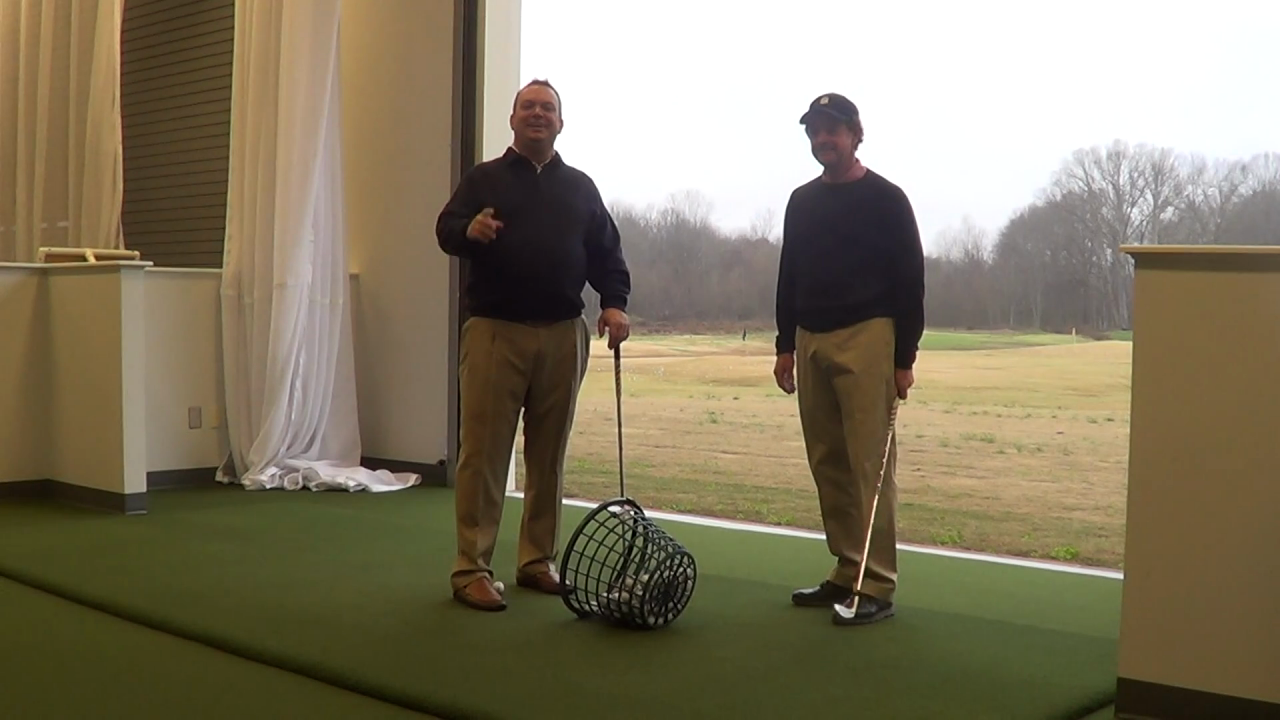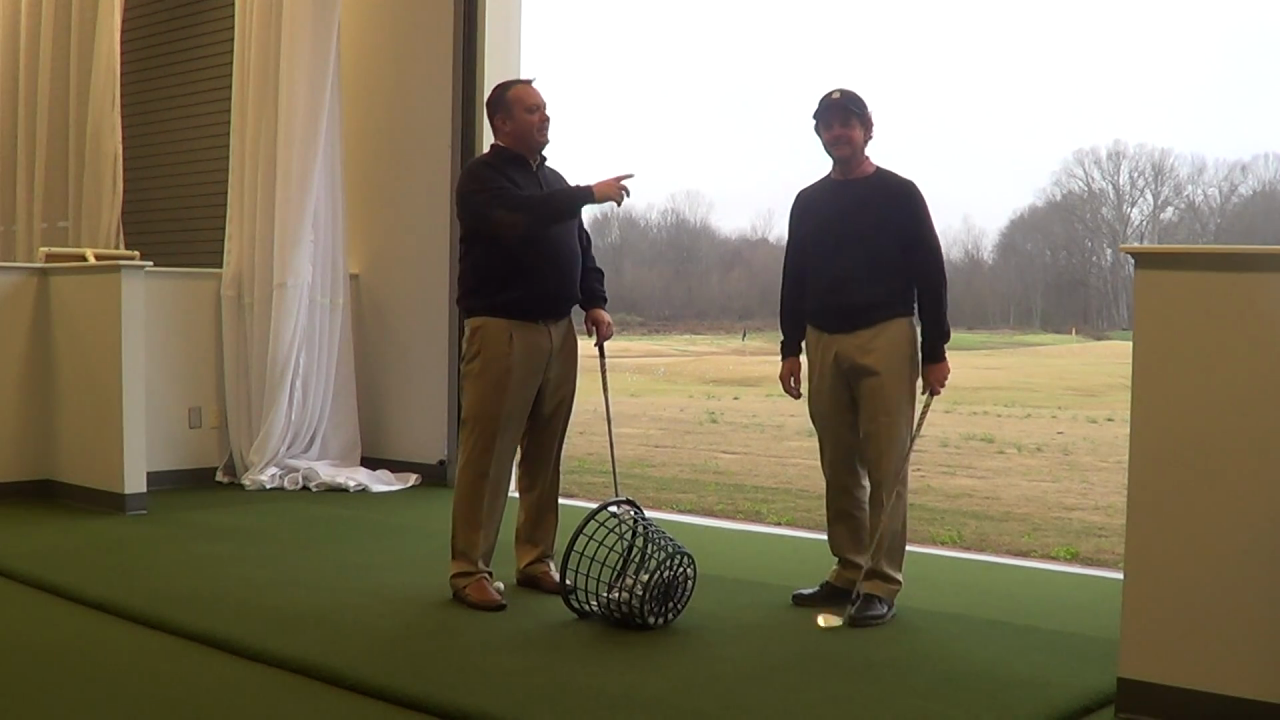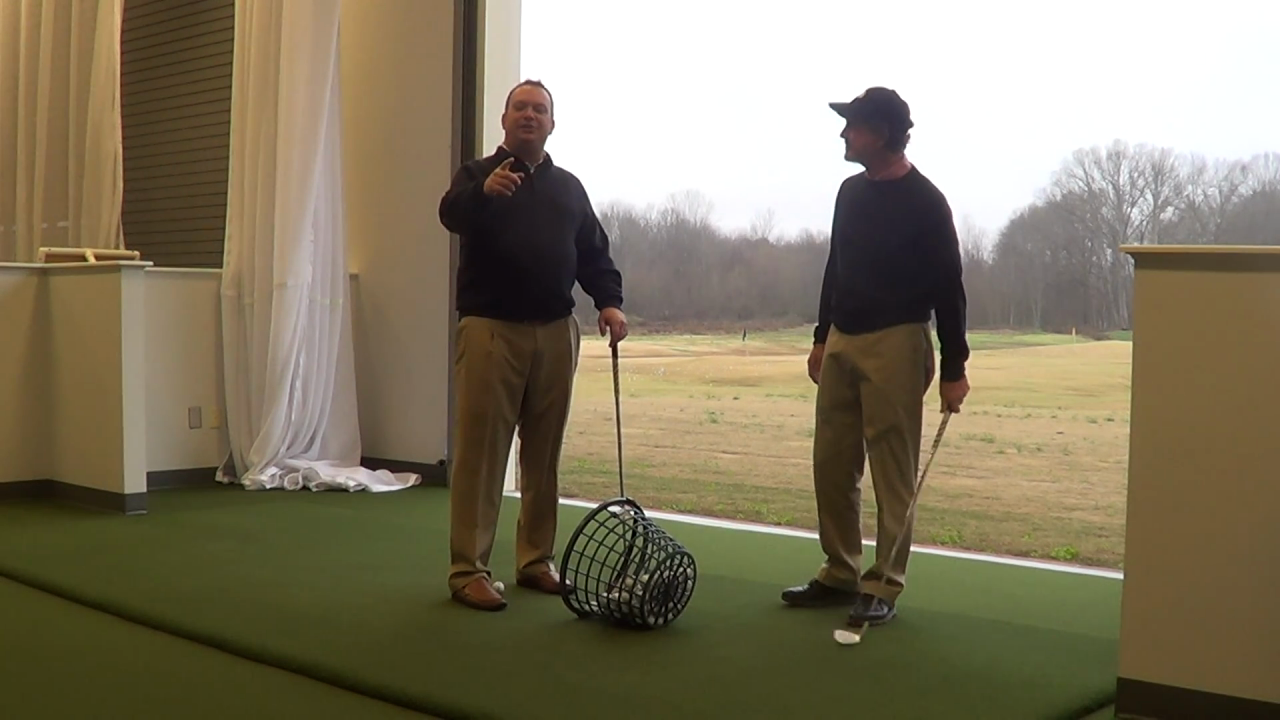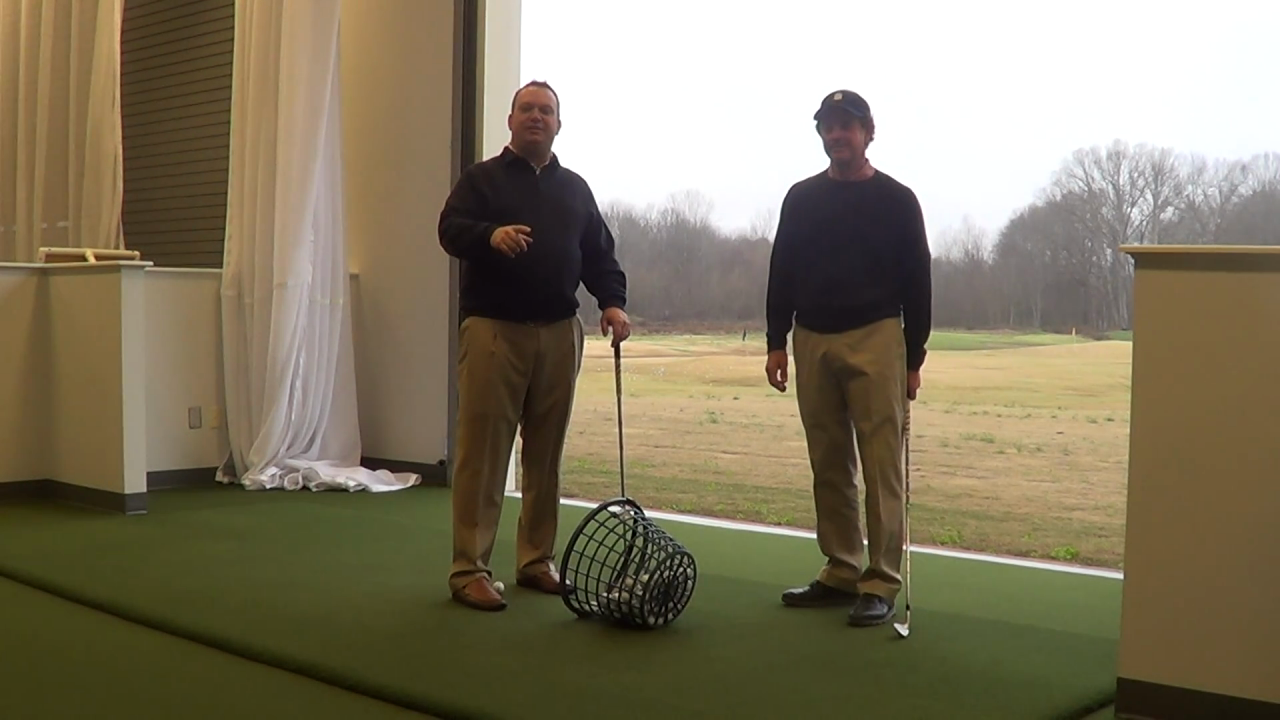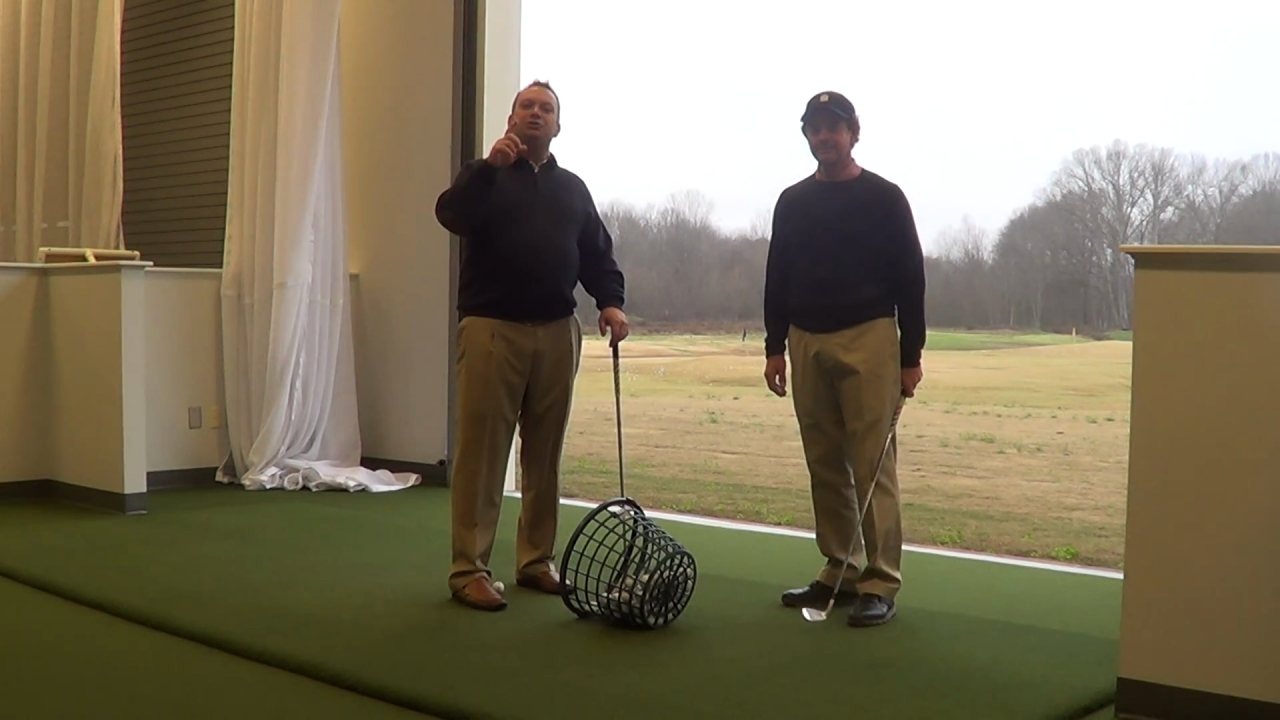
dt=1s
person 1, frame 1
left shoulder: (886, 199)
right shoulder: (801, 201)
left elbow: (909, 282)
right elbow: (789, 276)
left wrist: (905, 357)
right wrist: (786, 343)
left hip: (865, 338)
right hip: (812, 342)
left knee: (869, 462)
right knee: (829, 464)
left ankle: (876, 584)
right ankle: (846, 571)
person 1, frame 2
left shoulder: (900, 195)
right shoulder: (808, 202)
left elbow: (929, 275)
right elbow: (794, 280)
left wrist: (935, 350)
right wrist: (790, 348)
left hip: (885, 340)
right hip: (825, 344)
left knee: (886, 466)
right knee: (838, 466)
left ankle: (881, 583)
right ankle: (847, 572)
person 1, frame 3
left shoulder: (924, 202)
right shoulder: (850, 191)
left elbow: (948, 288)
left wrist: (953, 368)
right wrist: (822, 334)
left hip: (896, 344)
right hip: (842, 343)
left knee: (892, 469)
right knee: (831, 462)
left ankle: (883, 584)
right ankle: (840, 573)
person 1, frame 4
left shoulder: (896, 200)
right shoulder: (802, 197)
left elbow: (917, 283)
right elbow: (782, 273)
left wrist: (914, 358)
right wrist: (776, 341)
left hip: (875, 341)
right hip: (813, 342)
left knee: (881, 464)
right knee: (828, 465)
left ankle: (881, 582)
right ankle: (841, 572)
person 1, frame 5
left shoulder: (884, 197)
right shoulder: (792, 201)
left elbow: (910, 278)
right elbow: (777, 279)
left wrist: (911, 355)
right wrist: (775, 346)
left hip: (867, 340)
right hip: (807, 343)
left knee: (872, 462)
right knee: (825, 464)
left ankle: (880, 581)
right ankle: (840, 571)
person 2, frame 1
left shoulder: (580, 186)
right shoulder: (484, 179)
left elbow: (607, 250)
right elbow: (447, 229)
left wrist: (614, 302)
right wrist: (469, 229)
left hip: (563, 334)
right hip: (495, 332)
left knee: (549, 454)
right knee: (484, 452)
left ankle: (538, 560)
right ankle: (471, 568)
person 2, frame 2
left shoulder: (556, 181)
right shoulder: (482, 176)
left elbow: (579, 249)
right elbow: (520, 216)
left wrist: (595, 302)
right wrist: (589, 195)
left hip: (558, 331)
right hip: (499, 330)
left knee: (545, 452)
right knee: (487, 451)
left ankle: (536, 559)
right ankle: (469, 570)
person 2, frame 3
left shoulder: (569, 186)
right shoulder: (477, 175)
left elbow: (594, 251)
right elbow: (452, 215)
left wrist: (609, 301)
right wrist: (485, 191)
left hip: (556, 332)
right hip: (490, 330)
left knee: (544, 452)
right knee: (480, 451)
left ankle: (536, 559)
right ankle: (468, 570)
person 2, frame 4
left shoulder: (575, 188)
right shoulder: (481, 178)
left elbow: (600, 253)
right elbow: (450, 231)
left wrist: (612, 301)
right wrist: (490, 235)
left hip: (559, 333)
right hip: (492, 330)
left knee: (546, 453)
right knee: (482, 452)
left ankle: (536, 559)
right ankle: (469, 570)
person 2, frame 5
left shoulder: (573, 188)
right shoulder: (483, 175)
left elbow: (598, 253)
right elbow: (451, 215)
left wrist: (611, 301)
right wrist: (490, 167)
left hip: (557, 332)
right hip: (490, 329)
left knee: (545, 453)
right knee: (481, 451)
left ankle: (537, 559)
right ankle: (468, 569)
